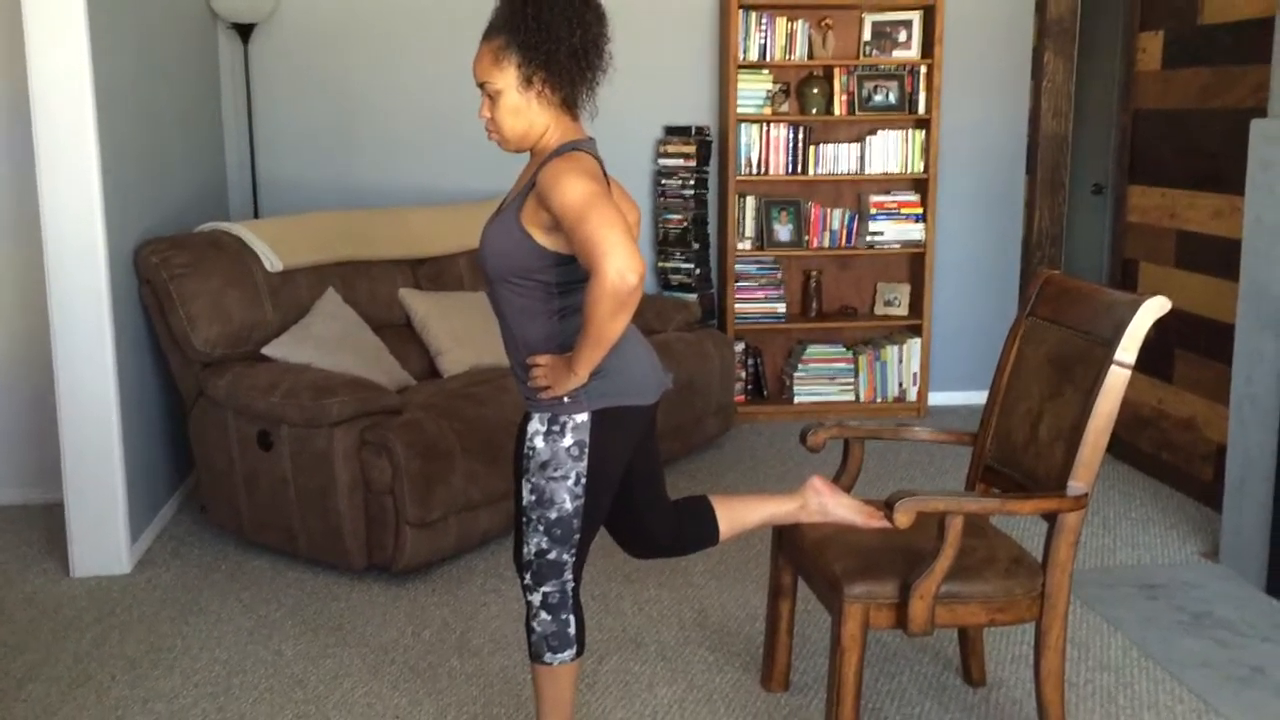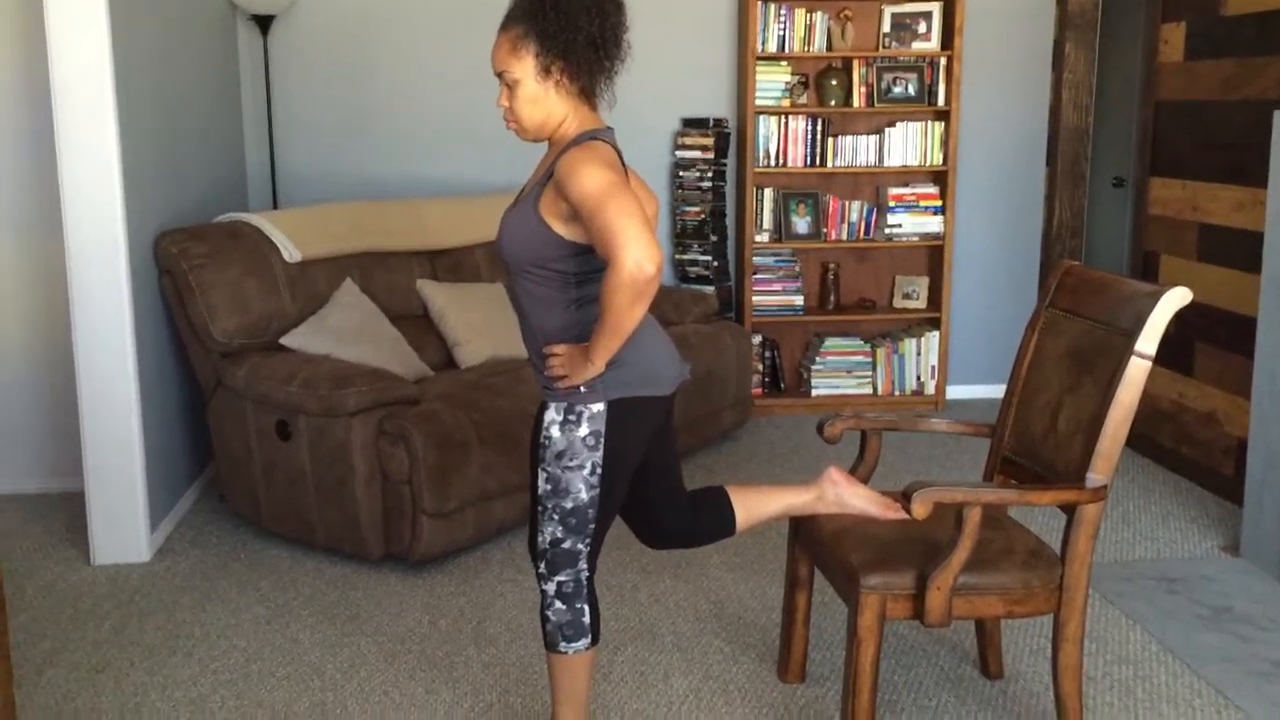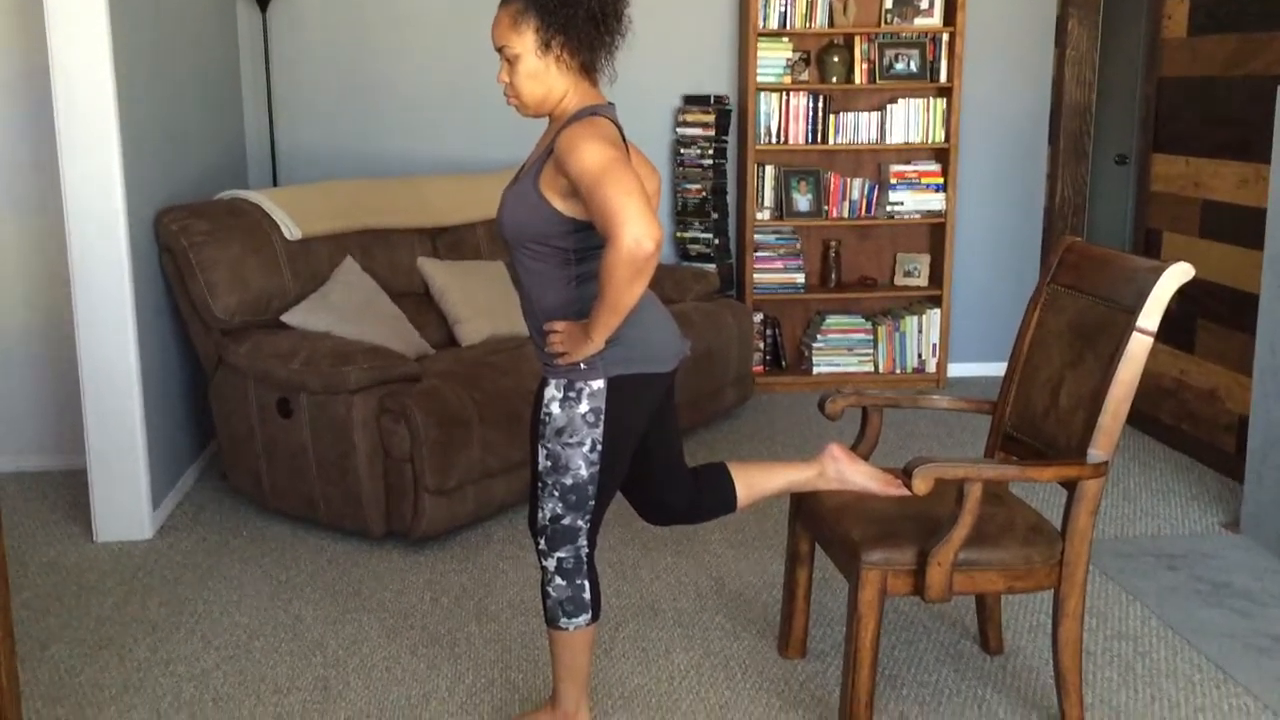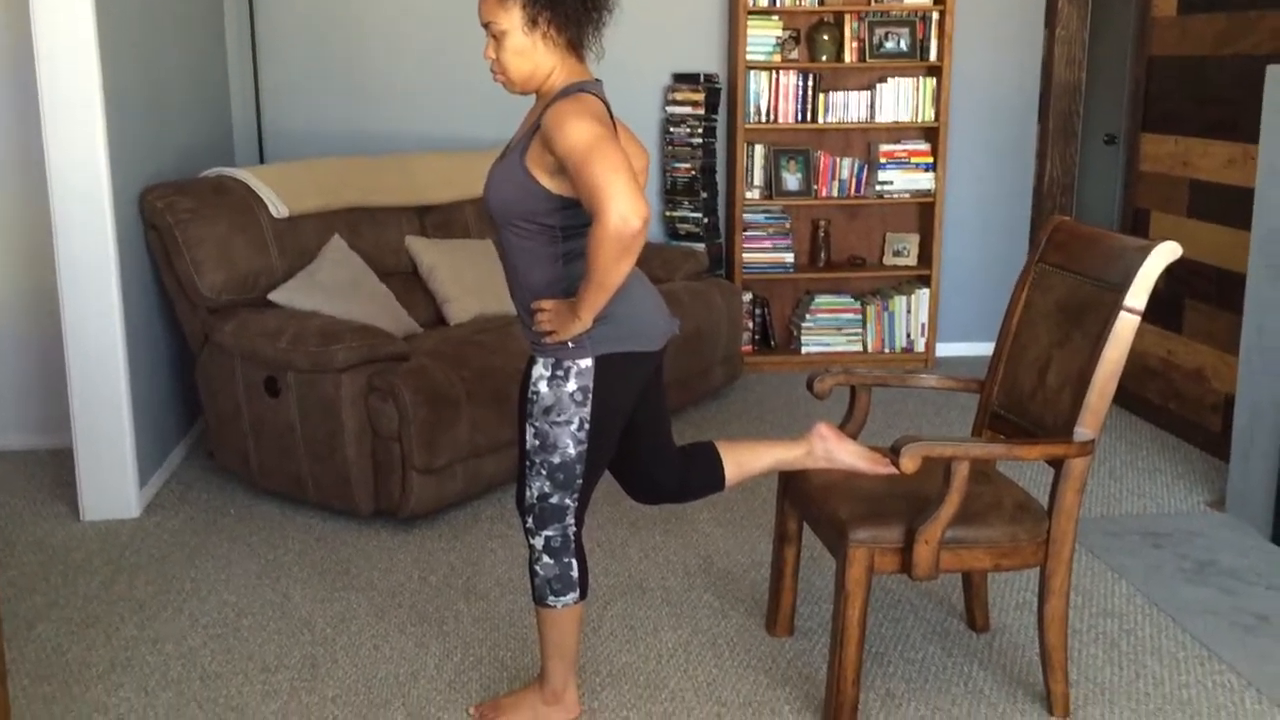
dt=0.3s
person 1, frame 1
left shoulder: (562, 173)
right shoulder: (559, 162)
left elbow: (621, 274)
right elbow: (626, 216)
left wrist: (576, 369)
left hip: (585, 406)
right hip: (614, 393)
left knee: (546, 571)
right knee: (653, 531)
right ankle: (804, 503)
person 1, frame 2
left shoulder: (580, 162)
right shoulder: (578, 151)
left elbow: (640, 262)
right elbow: (645, 206)
left wrist: (593, 356)
left hip: (602, 395)
right hip: (631, 383)
left knee: (562, 560)
right knee: (669, 520)
right ankle: (821, 494)
person 1, frame 3
left shoulder: (579, 138)
right shoulder: (580, 127)
left elbow: (639, 239)
right elbow: (648, 183)
left wrist: (593, 334)
left hip: (604, 371)
right hip: (635, 357)
left knee: (562, 537)
right knee: (670, 496)
right ankle: (823, 471)
person 1, frame 4
left shoulder: (568, 114)
right shoulder: (568, 104)
left elbow: (625, 217)
right elbow: (635, 162)
left wrist: (580, 312)
left hip: (592, 349)
right hip: (622, 336)
left knee: (549, 517)
right knee: (659, 476)
right ankle: (812, 449)
